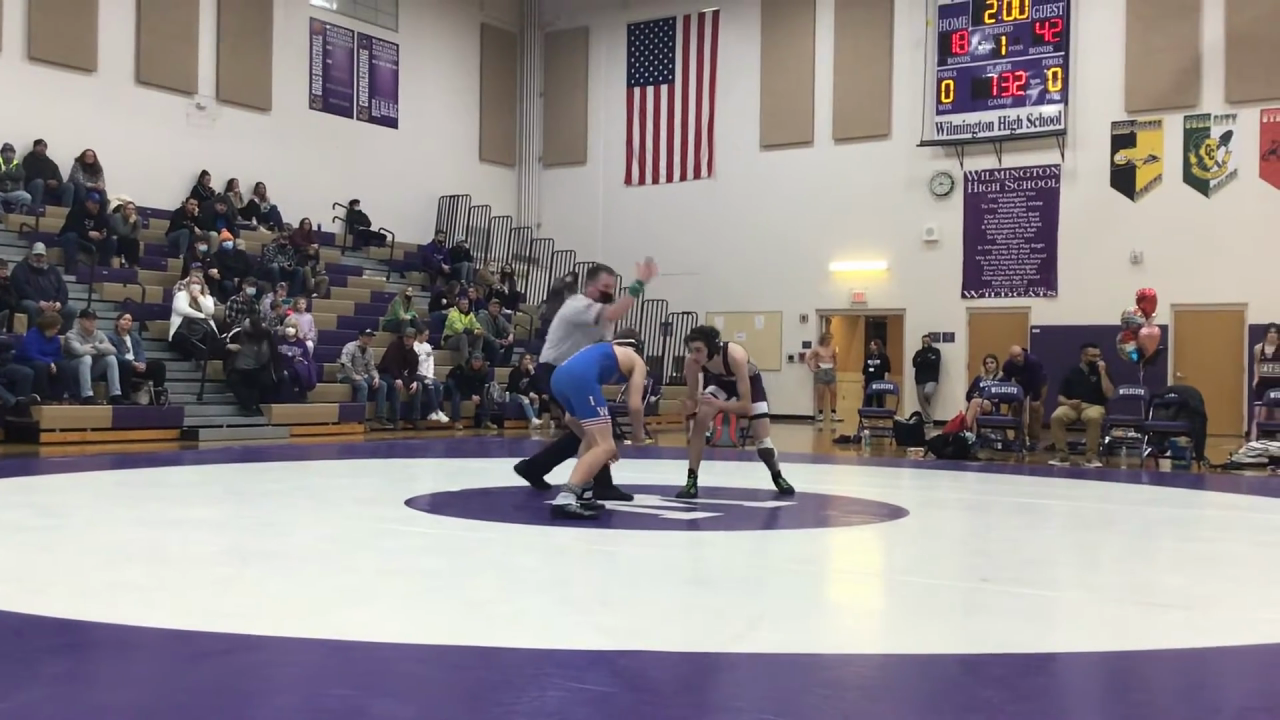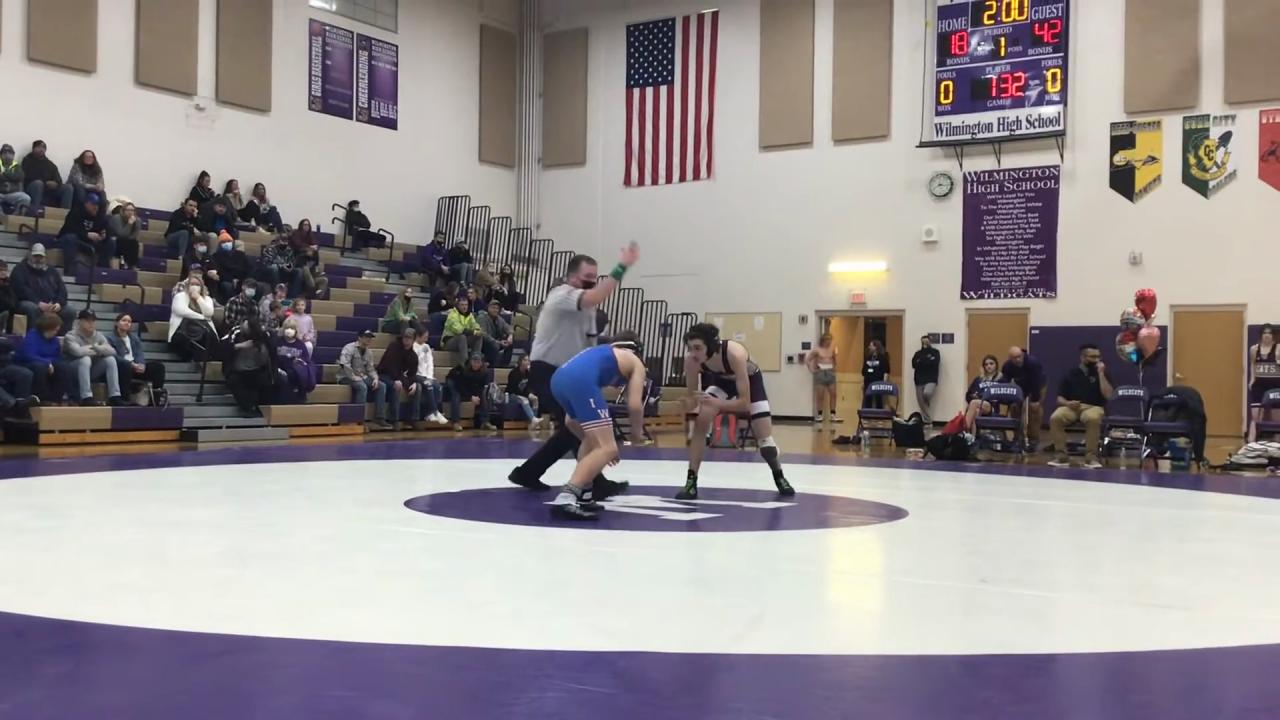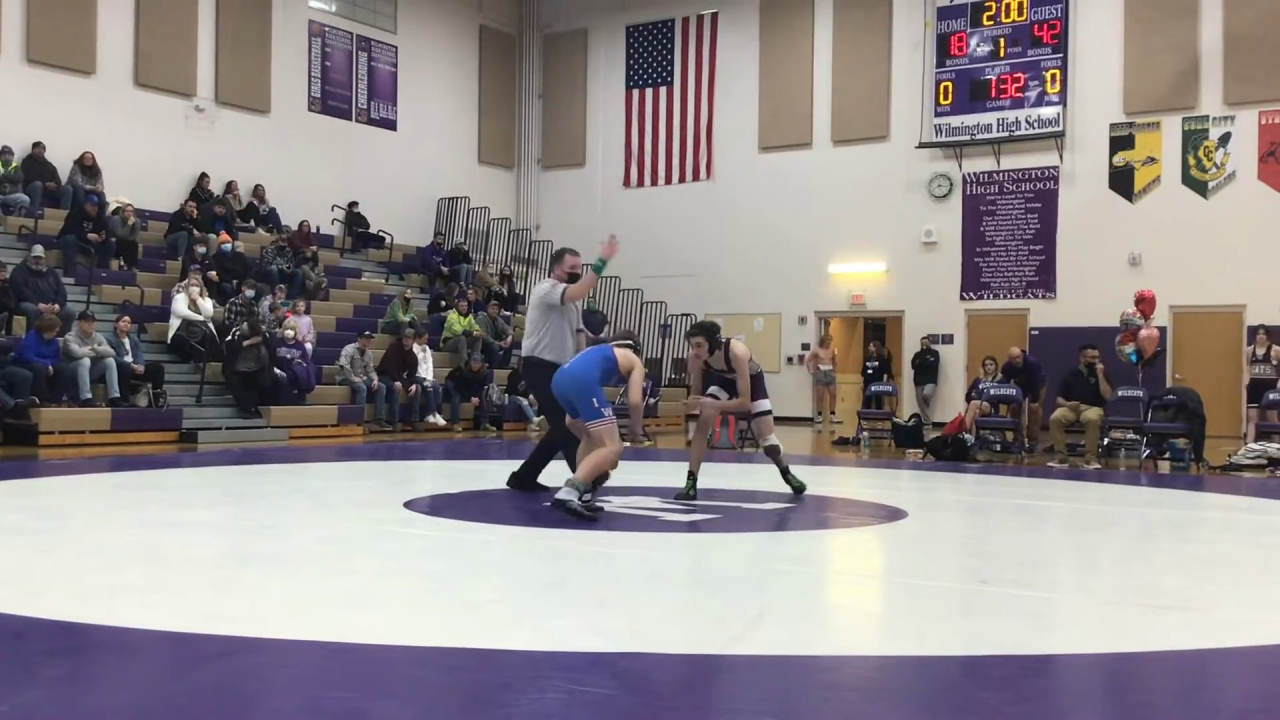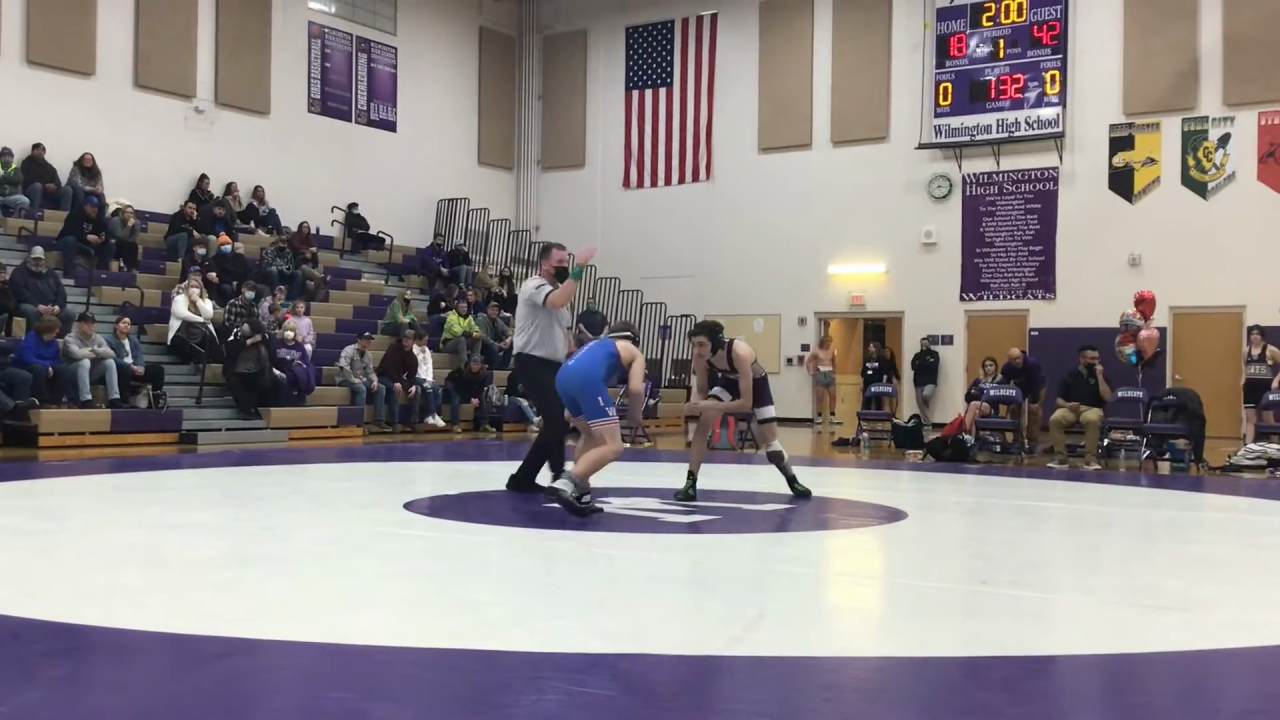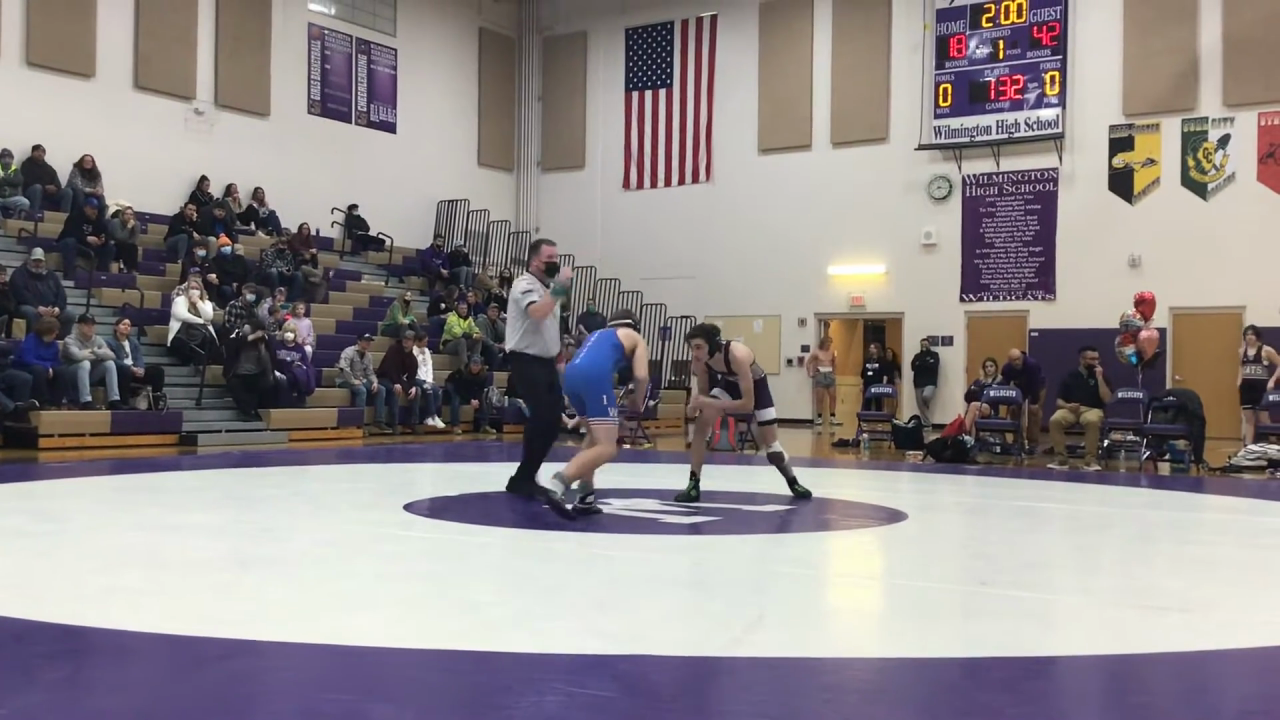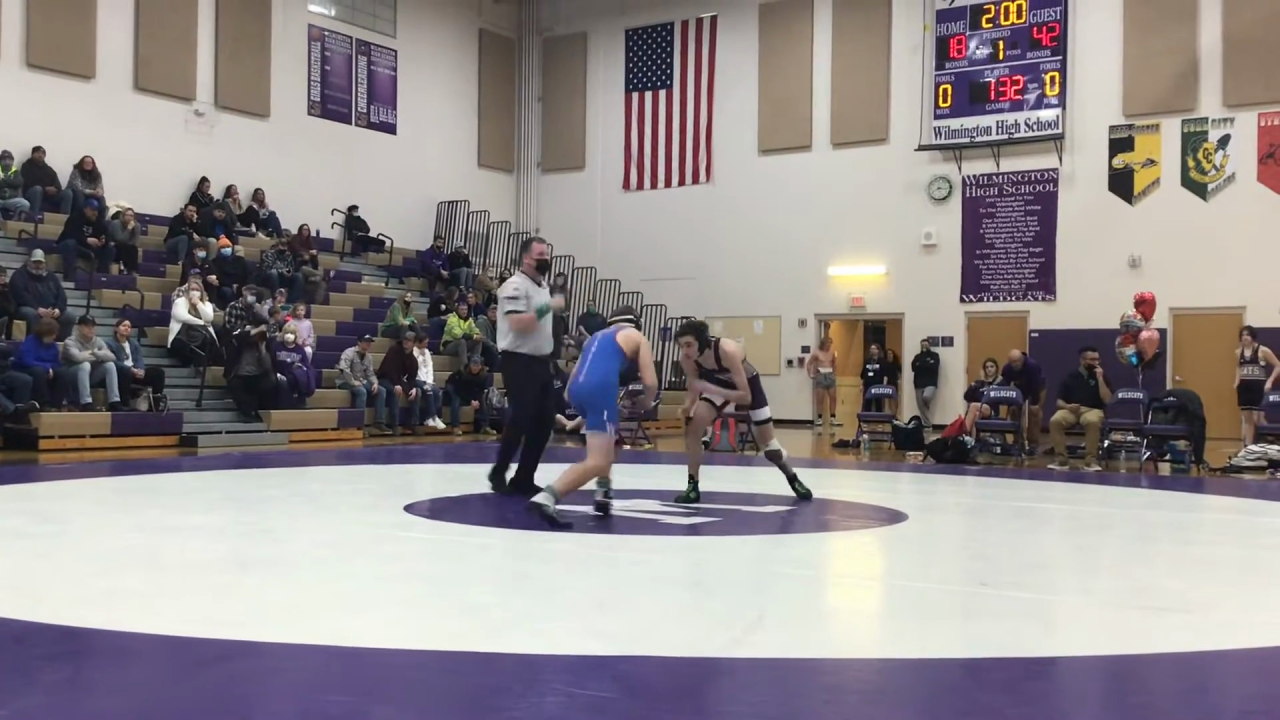
dt=0.1s
person 1, frame 1
left shoulder: (600, 311)
right shoulder: (578, 306)
right elbow: (614, 315)
right wrist: (639, 284)
right hip: (554, 373)
left ankle: (532, 467)
right ankle: (601, 485)
person 1, frame 2
left shoulder: (585, 303)
right shoulder: (562, 296)
left elbow: (590, 341)
right elbow: (596, 298)
right wrist: (621, 267)
right hip: (546, 372)
left knee: (571, 427)
left ankle: (528, 473)
right ankle: (594, 481)
person 1, frame 3
left shoulder: (571, 294)
right shoulder: (547, 289)
left elbow: (578, 335)
right elbow: (579, 293)
right wrist: (602, 260)
left hip: (559, 368)
right hip: (539, 367)
left knee: (561, 423)
right knee: (564, 420)
left ankle: (524, 477)
person 1, frame 4
left shoulder: (559, 291)
right shoulder: (534, 286)
left elbow: (566, 331)
right elbow: (558, 300)
right wrist: (580, 269)
left hip: (554, 366)
right hip: (533, 364)
left knee: (558, 421)
right knee: (556, 417)
left ankle: (523, 479)
right ankle: (559, 474)
person 1, frame 5
left shoulder: (551, 287)
right shoulder: (524, 286)
right elbow: (539, 313)
left wrist: (559, 360)
right wrist: (561, 286)
left hip: (547, 363)
right hip: (525, 361)
left knee: (552, 421)
right knee: (541, 416)
left ankle: (525, 478)
right ankle: (525, 477)
person 1, frame 6
left shoulder: (542, 287)
right shoulder: (515, 286)
right elbow: (517, 323)
left wrist: (549, 358)
right wrist: (547, 308)
left hip: (541, 361)
right hip: (517, 360)
left knee: (545, 421)
right knee: (522, 416)
left ankle: (524, 480)
right ankle: (499, 471)
person 2, frame 1
left shoulder: (599, 351)
right shoulder: (636, 360)
right elbow: (635, 405)
right wrist: (638, 433)
left hip: (559, 377)
right hip: (580, 379)
left knee: (593, 436)
right knee: (605, 446)
left ankle: (583, 495)
right ankle: (565, 499)
person 2, frame 2
left shoulder: (600, 354)
right shoulder: (635, 362)
right elbow: (634, 405)
right wrist: (637, 433)
left hip: (559, 379)
right hip: (580, 381)
left knee: (593, 439)
right knee: (607, 449)
left ankle: (583, 497)
right ankle: (565, 499)
person 2, frame 3
left shoulder: (596, 351)
right shoulder: (634, 360)
right elbow: (634, 400)
right wrist: (636, 429)
left hip: (560, 379)
right hip: (582, 382)
left knee: (592, 438)
right knee: (613, 448)
left ankle: (583, 497)
right ankle: (568, 493)
person 2, frame 4
left shoulder: (598, 346)
right shoulder: (634, 352)
right elbow: (636, 388)
right wrist: (636, 414)
left hip: (563, 376)
right hip: (587, 378)
left knee: (591, 437)
right knee: (614, 447)
left ankle: (582, 497)
right ankle: (565, 484)
person 2, frame 5
left shoulder: (596, 335)
right shoulder: (636, 337)
right elbow: (641, 375)
right wrist: (637, 400)
left hip: (571, 376)
right hip: (596, 377)
left knee: (596, 436)
right knee: (607, 449)
left ankle: (585, 498)
right ankle: (555, 485)
person 2, frame 6
left shoulder: (596, 337)
right shoulder: (637, 337)
right elbow: (650, 382)
right wrist: (647, 400)
left hip: (578, 390)
right hip: (601, 390)
left knee: (604, 440)
right knee: (597, 463)
left ankle: (603, 494)
right ankle: (546, 498)
person 3, frame 1
left shoulder: (735, 356)
right shoulder: (691, 362)
left elbow: (745, 405)
right elbow: (693, 398)
left wrist: (717, 404)
right wrist: (689, 405)
left hip: (750, 381)
right hip: (722, 381)
left knee: (763, 443)
right knee: (700, 422)
left ankle: (777, 477)
right ankle: (691, 481)
person 3, frame 2
left shoulder: (734, 354)
right shoulder: (691, 360)
left elbow: (745, 403)
right elbow: (692, 395)
left wrist: (715, 402)
right wrist: (689, 403)
left hip: (750, 381)
right hip: (722, 381)
left knee: (765, 442)
right knee: (701, 423)
left ankle: (779, 476)
right ankle: (691, 482)
person 3, frame 3
left shoulder: (736, 352)
right shoulder: (694, 357)
left elbow: (745, 402)
right elbow: (696, 391)
left wrist: (712, 404)
right wrist: (693, 403)
left hip: (752, 380)
right hip: (724, 380)
left knee: (768, 440)
right knee: (702, 424)
left ankle: (786, 472)
right ankle: (690, 484)
person 3, frame 4
left shoulder: (740, 353)
right shoulder: (699, 356)
left elbow: (746, 403)
right elbow: (701, 389)
left wrist: (710, 406)
right wrist: (696, 404)
left hip: (756, 384)
right hip: (729, 381)
left knee: (772, 447)
right knee: (702, 425)
left ankle: (792, 481)
right ankle: (691, 484)
person 3, frame 5
left shoulder: (737, 355)
right shoulder: (699, 359)
left elbow: (749, 404)
right elbow: (702, 389)
left wrist: (712, 404)
right wrist: (696, 404)
left hip: (755, 385)
right hip: (728, 384)
left knee: (771, 447)
right knee: (701, 425)
left ankle: (792, 482)
right ankle: (694, 485)
person 3, frame 6
left shoulder: (727, 351)
right shoulder: (687, 358)
left elbow: (746, 397)
right elbow: (693, 389)
left wrist: (712, 390)
right wrist: (687, 405)
left hip: (748, 384)
right hip: (719, 383)
left knee: (769, 445)
right knee: (693, 428)
left ankle: (793, 480)
right ankle: (692, 486)
